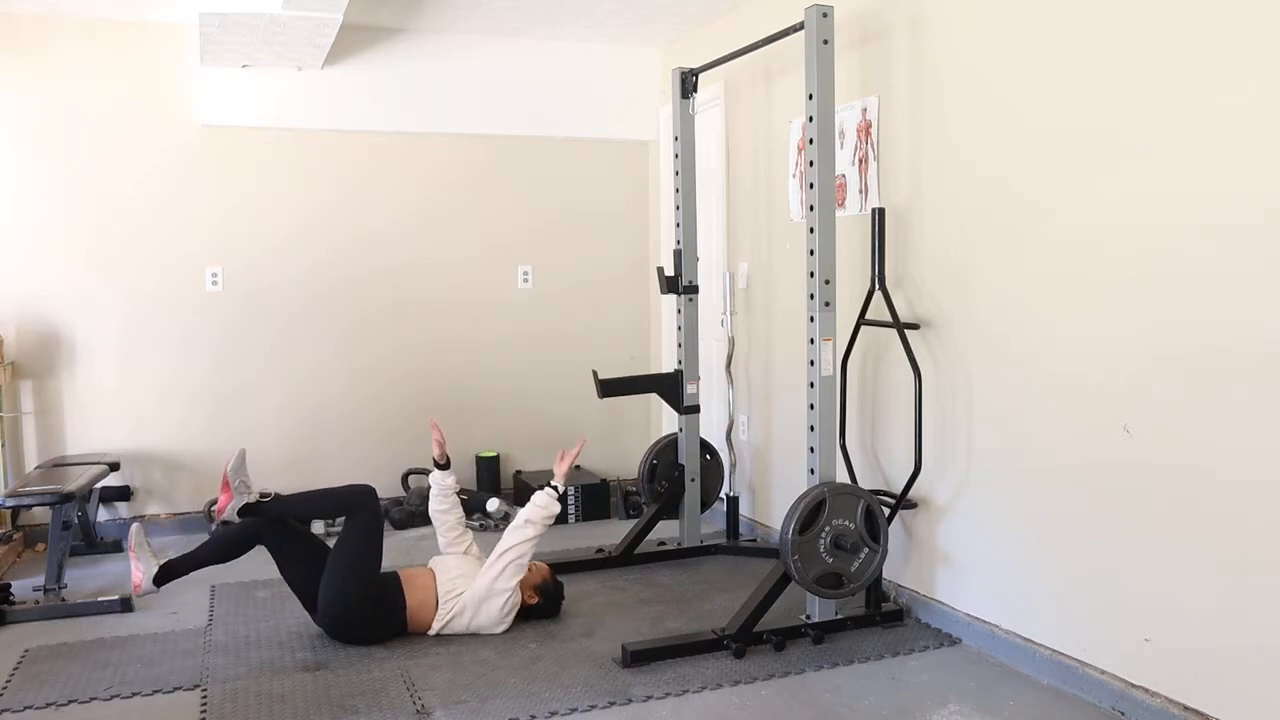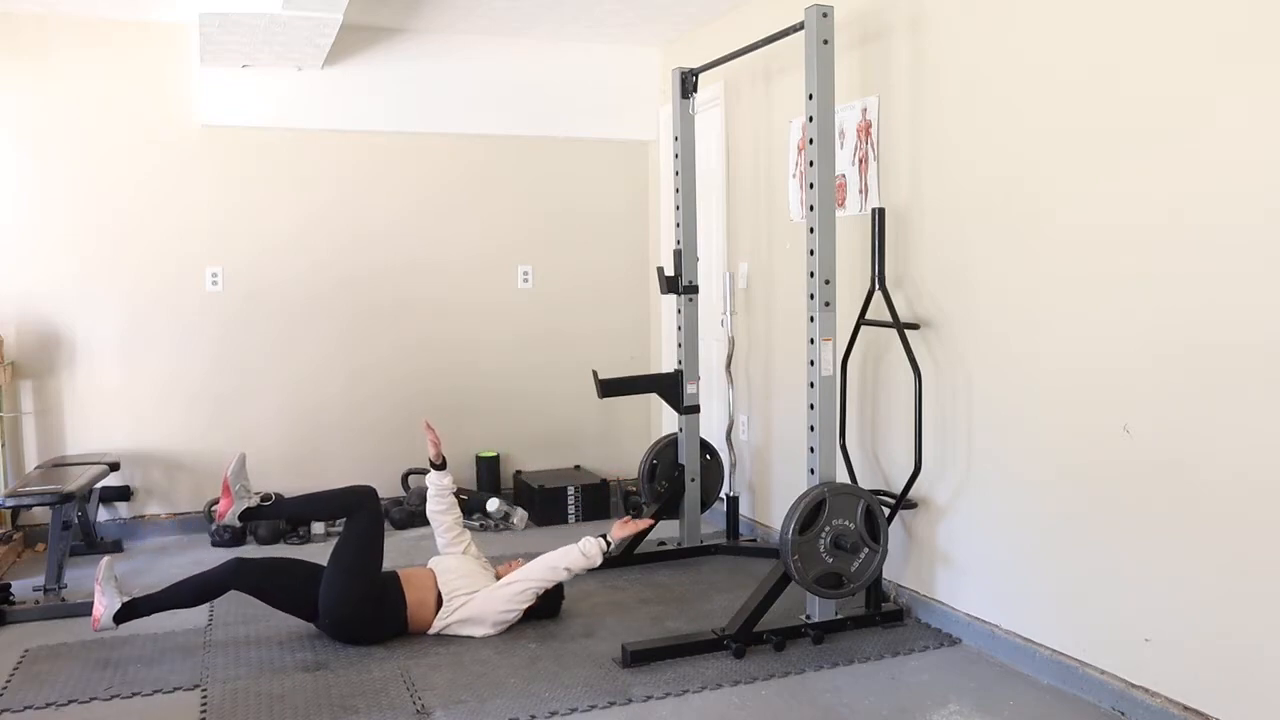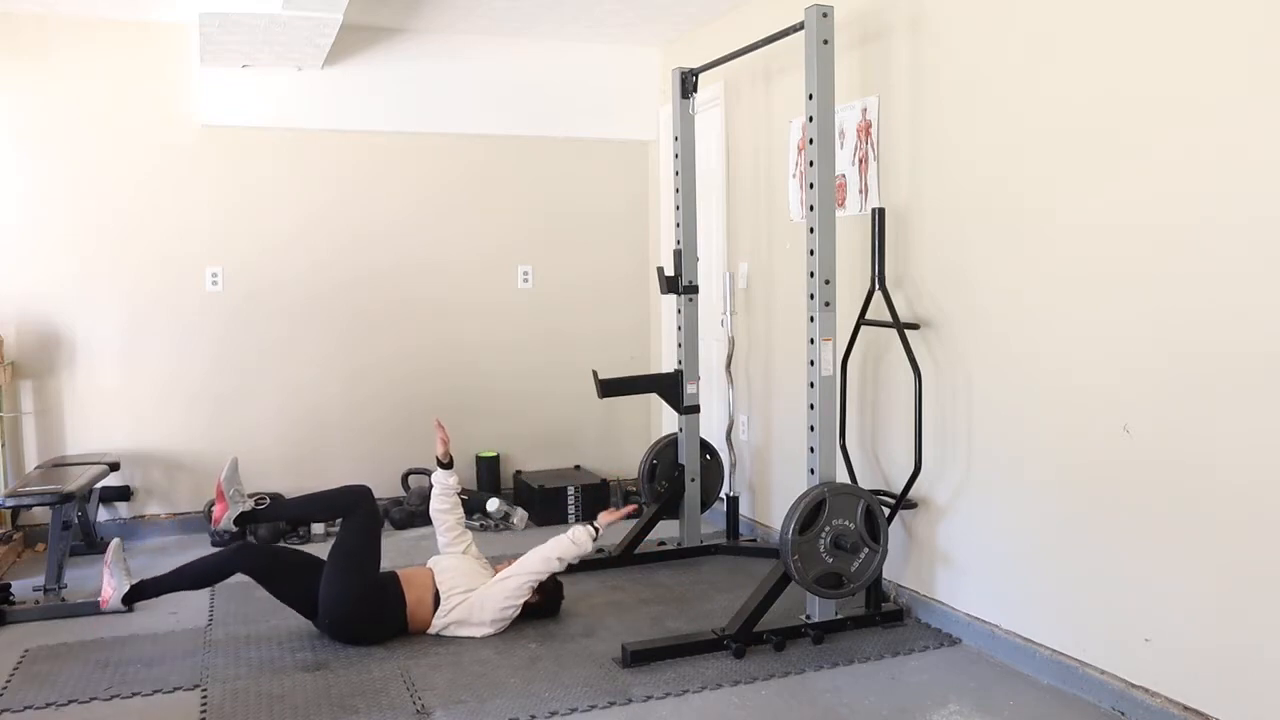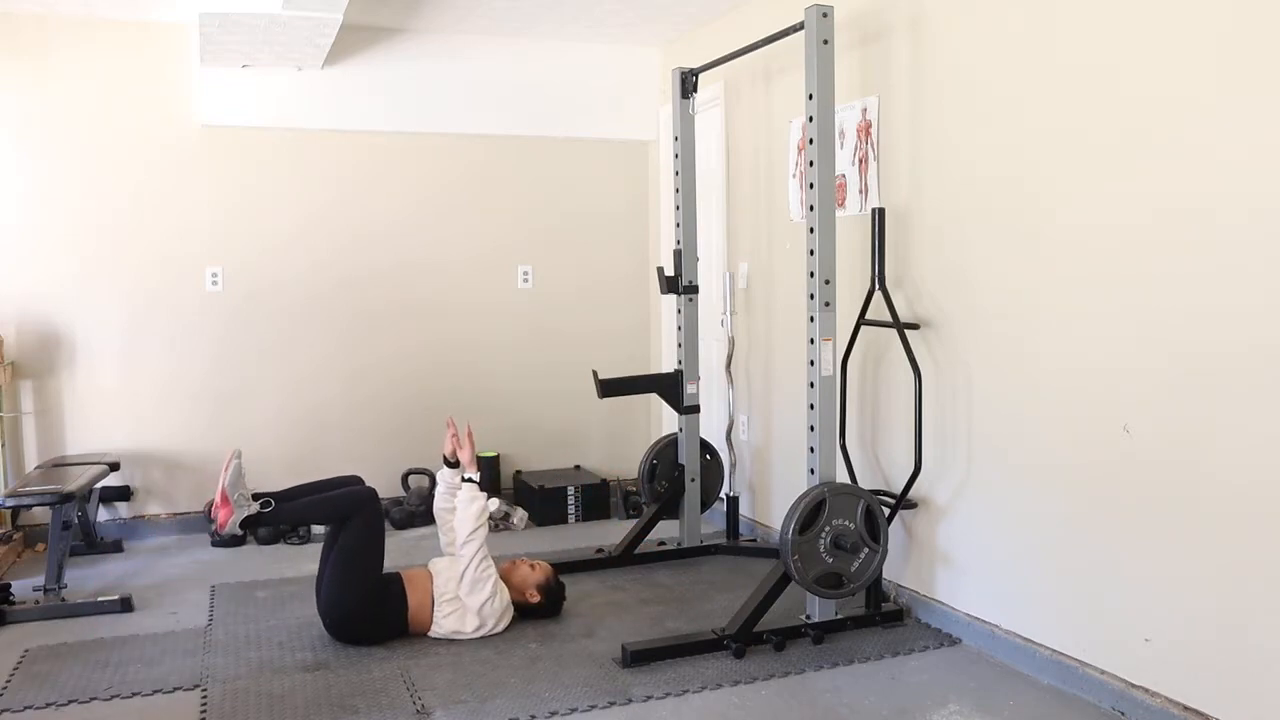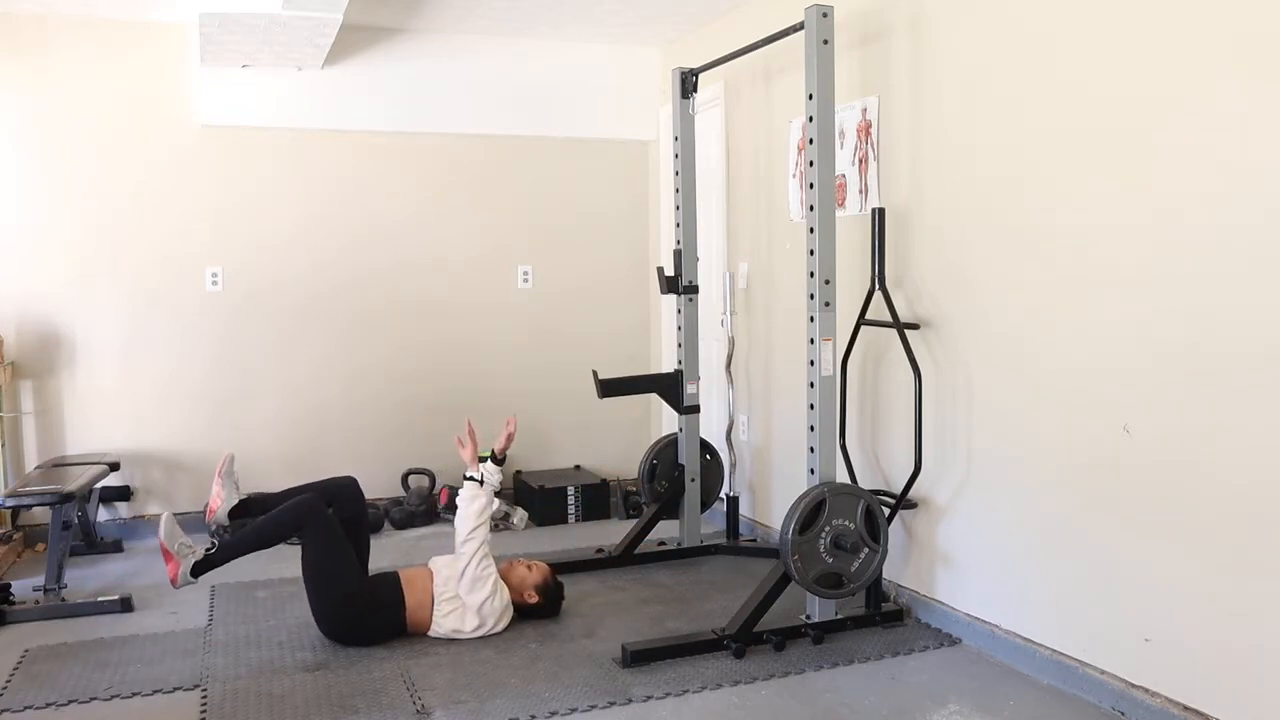
dt=1s
person 1, frame 1
left shoulder: (500, 605)
right shoulder: (478, 572)
left elbow: (522, 537)
right elbow: (452, 527)
left wrist: (555, 488)
right wrist: (442, 465)
left hip: (356, 615)
right hip: (346, 605)
left knee: (363, 498)
right knee: (267, 526)
left ankle: (246, 505)
right ankle: (159, 575)
person 1, frame 2
left shoulder: (500, 606)
right shoulder: (479, 570)
left elbow: (553, 563)
right elbow: (447, 523)
left wrist: (606, 540)
right wrist: (439, 465)
left hip: (360, 615)
right hip: (350, 605)
left knee: (365, 498)
right knee: (239, 570)
left ankle: (249, 508)
right ankle: (122, 611)
person 1, frame 3
left shoulder: (498, 606)
right shoulder: (475, 567)
left elbow: (542, 560)
right elbow: (448, 523)
left wrist: (592, 530)
right wrist: (445, 464)
left hip: (358, 614)
right hip: (349, 603)
left knee: (361, 498)
right knee: (246, 554)
left ankle: (245, 511)
right ankle: (130, 593)
person 1, frame 4
left shoulder: (493, 605)
right shoulder: (483, 579)
left elbow: (471, 542)
right elbow: (452, 529)
left wrist: (471, 473)
right wrist: (451, 464)
left hip: (355, 614)
right hip: (350, 601)
left knee: (364, 499)
right knee: (354, 486)
left ankle: (248, 516)
right ankle: (251, 504)
person 1, frame 5
left shoulder: (493, 604)
right shoulder: (486, 580)
left elbow: (473, 539)
right elbow: (474, 539)
left wrist: (473, 469)
right wrist: (496, 459)
left hip: (355, 615)
right hip: (362, 595)
left knee: (309, 509)
right knee: (346, 489)
left ankle: (196, 564)
right ankle: (235, 507)
